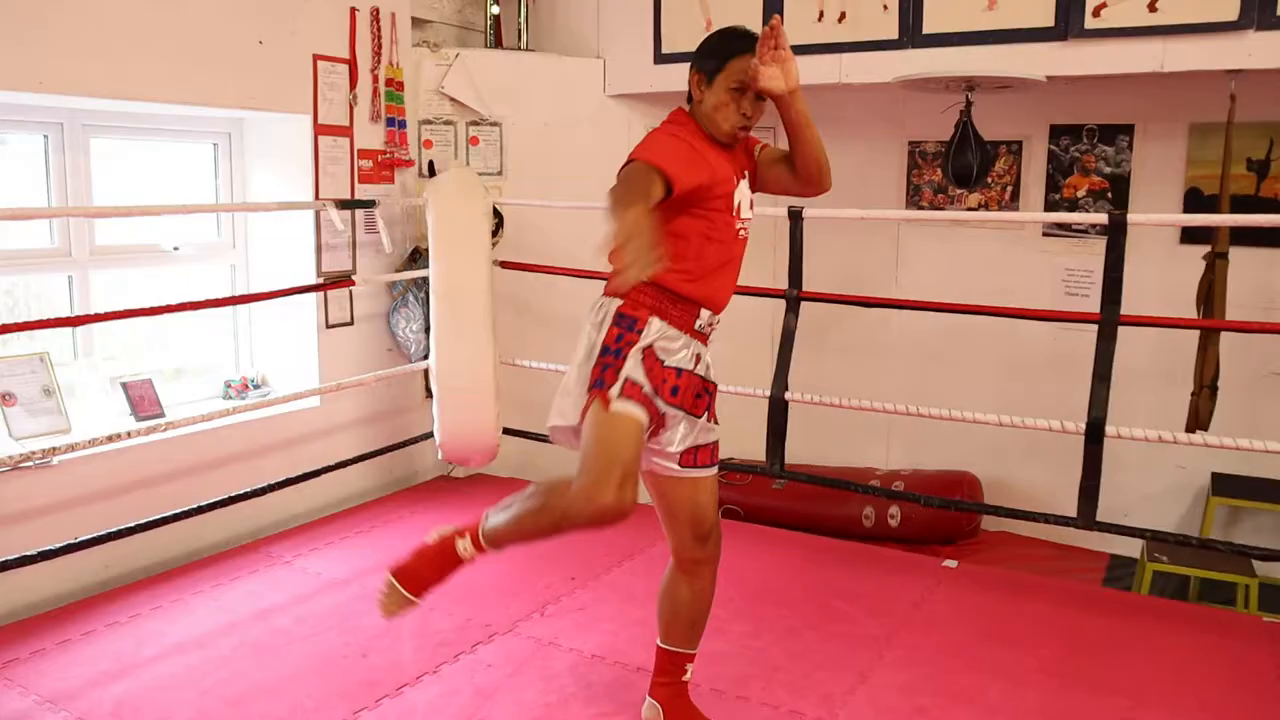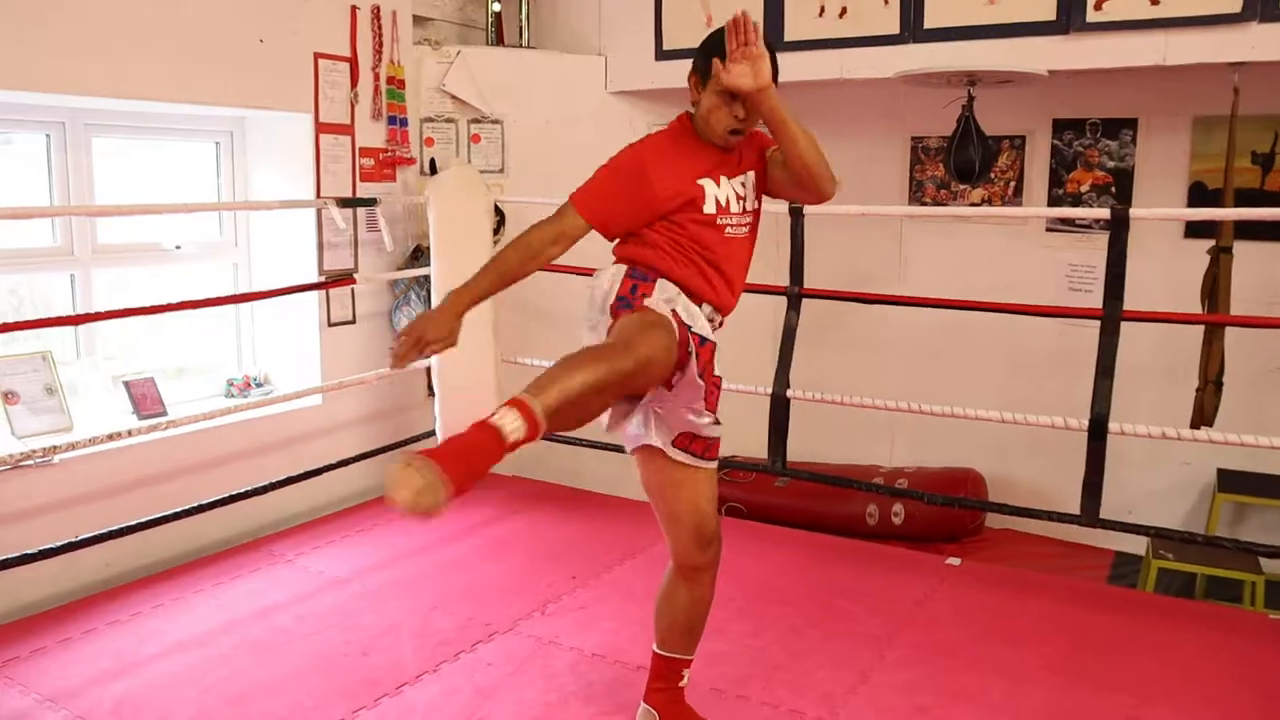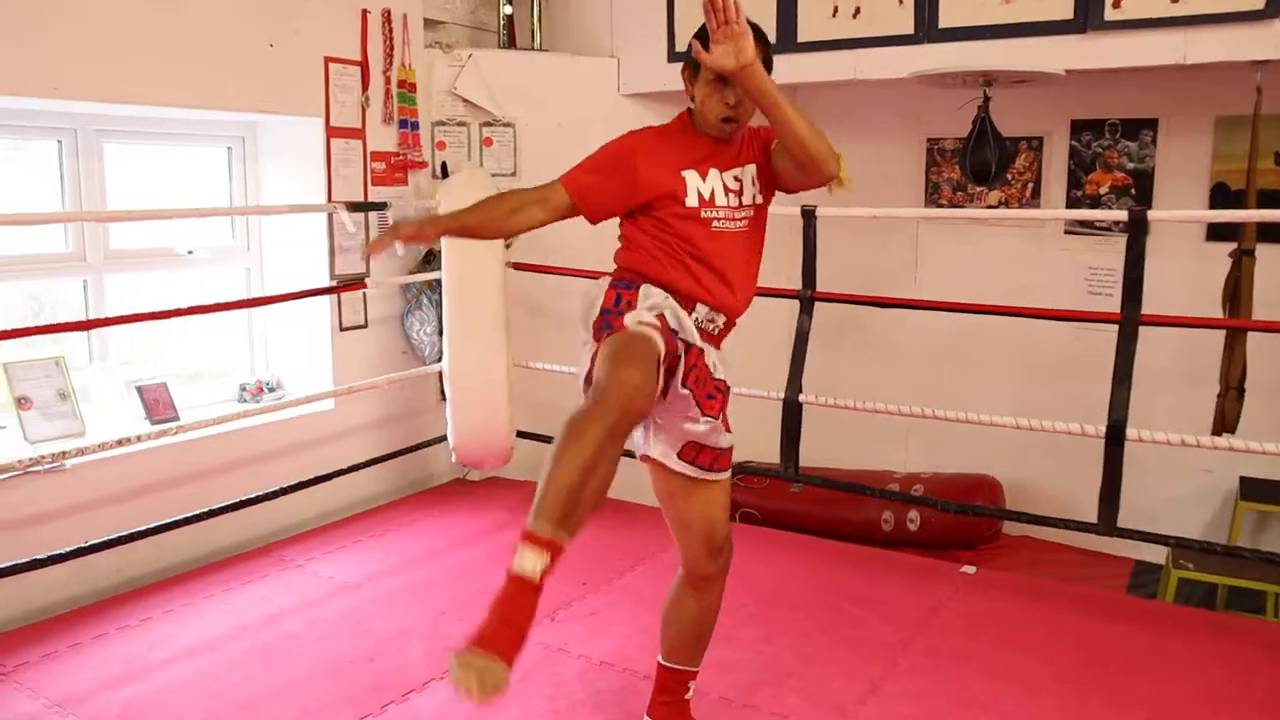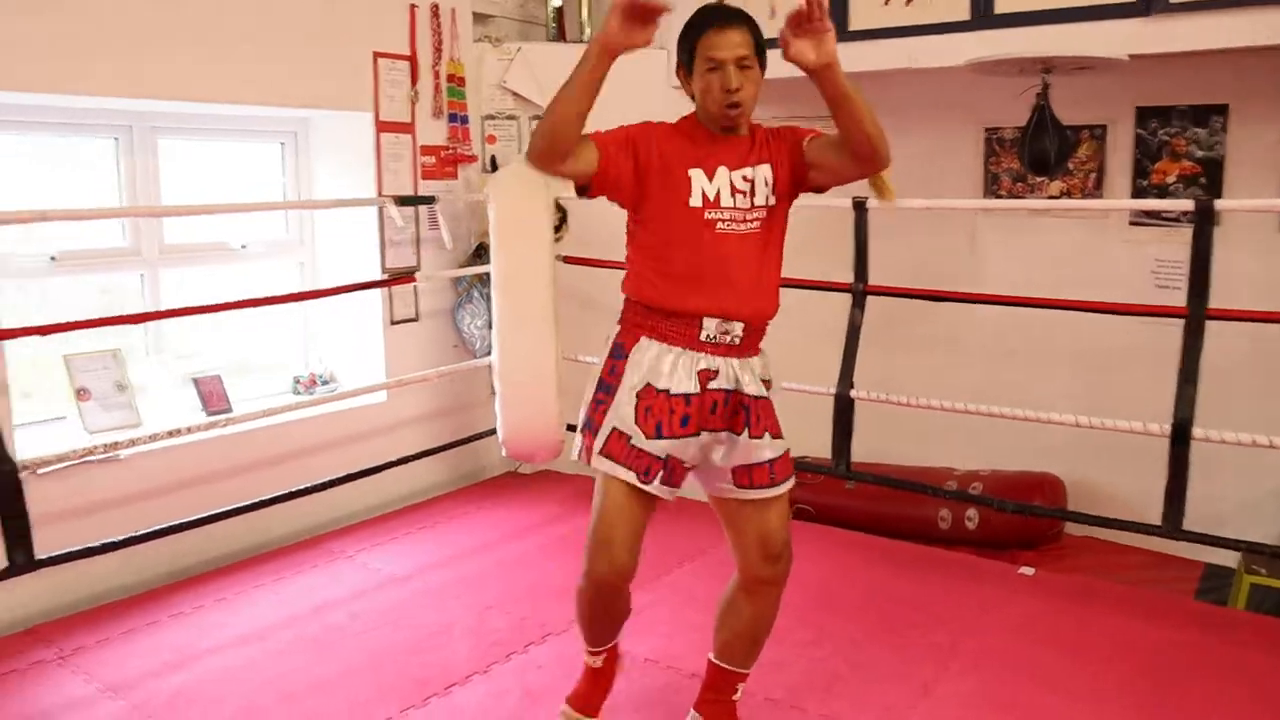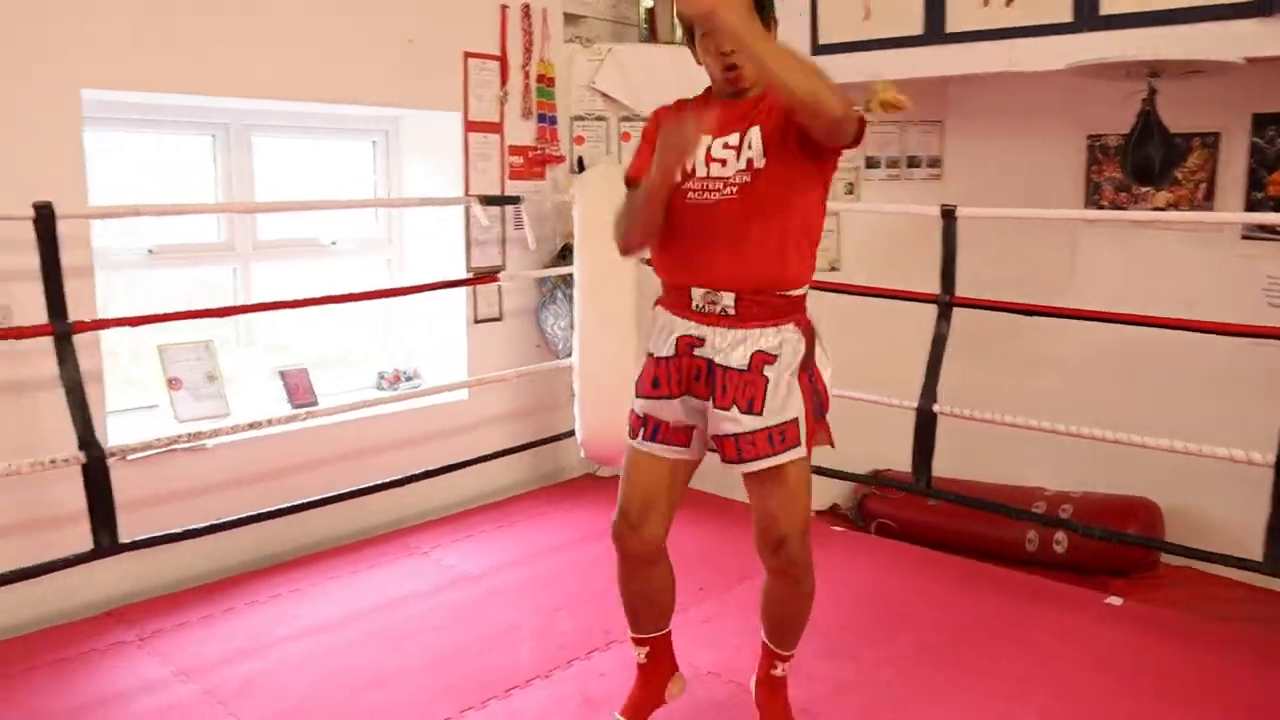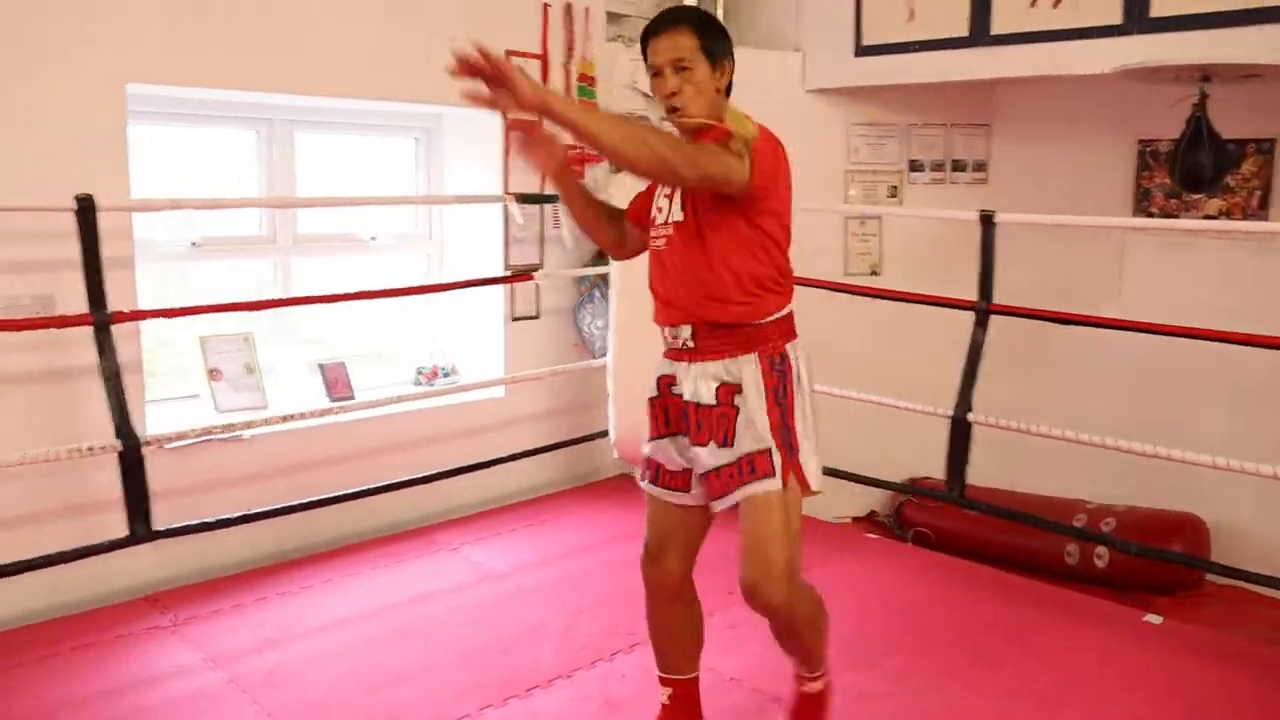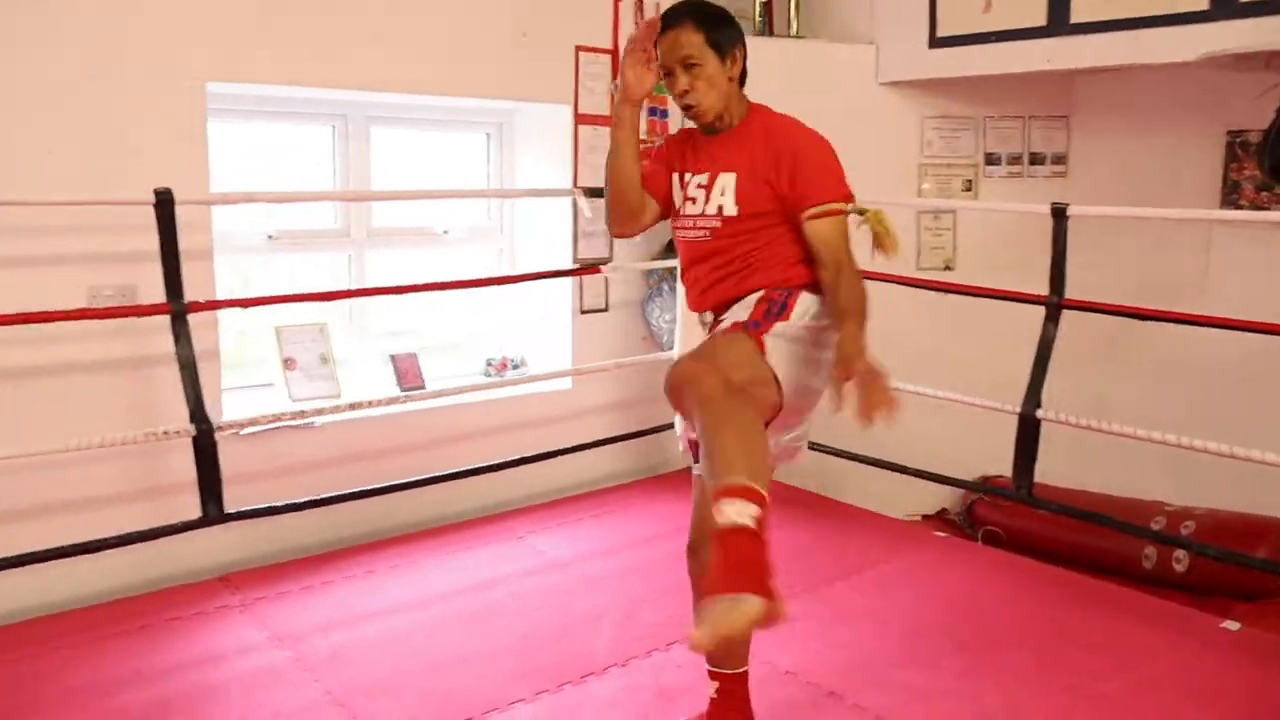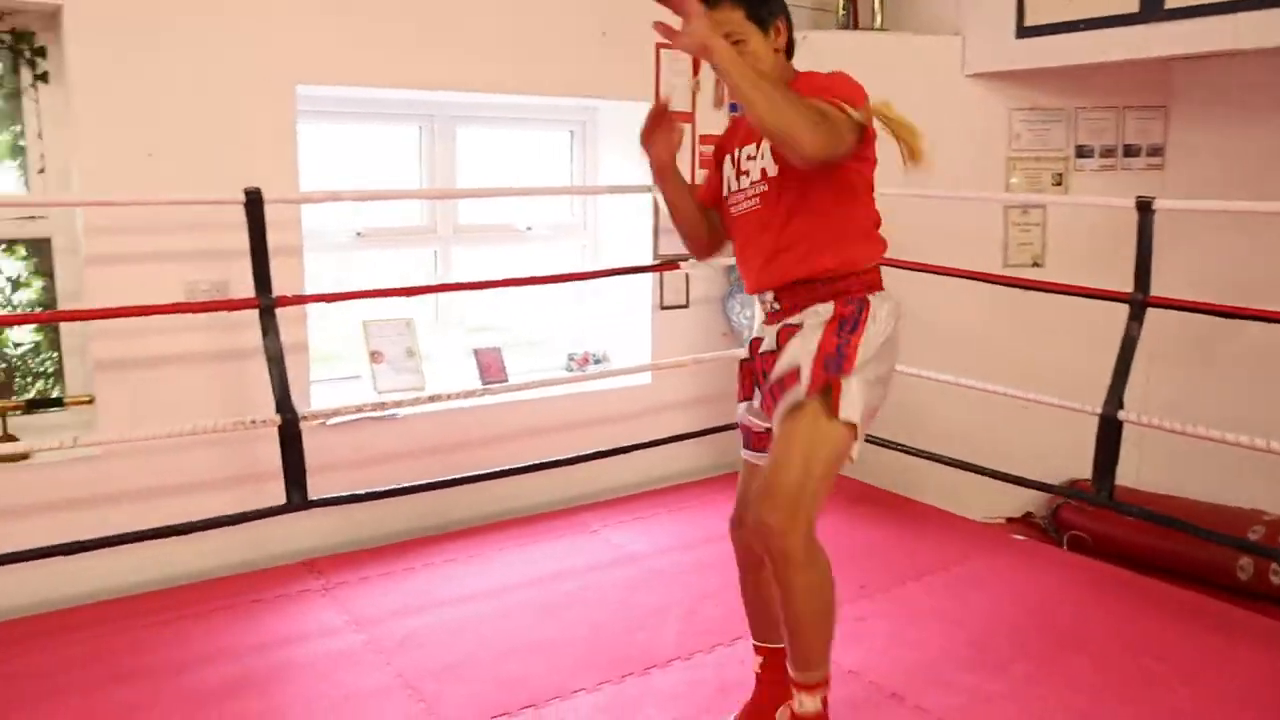
dt=0.2s
person 1, frame 1
left shoulder: (736, 151)
right shoulder: (675, 145)
left elbow: (815, 178)
right elbow: (636, 185)
left wrist: (789, 93)
right wrist: (637, 227)
left hip: (682, 358)
right hip: (642, 333)
left knee: (700, 542)
right knee: (600, 498)
right ankle: (454, 545)
person 1, frame 2
left shoulder: (758, 155)
right shoulder: (655, 158)
left elbow: (820, 188)
right elbow: (554, 231)
left wrist: (766, 96)
right wrist: (455, 303)
left hip: (692, 354)
left knee: (699, 547)
right knee: (650, 347)
right ankle: (461, 455)
person 1, frame 3
left shoulder: (765, 152)
right shoulder: (640, 152)
left elbow: (825, 168)
right elbow: (538, 205)
left wrist: (753, 74)
right wrist: (442, 224)
left hip: (698, 359)
right hip: (645, 316)
left knee: (709, 555)
right knee: (622, 394)
right ankle: (516, 595)
person 1, frame 4
left shoulder: (781, 154)
right shoulder: (645, 151)
left elbow: (871, 157)
right elbow: (546, 155)
left wrist: (825, 68)
left hip: (737, 381)
right hip: (652, 368)
left knee: (770, 564)
right knee: (608, 569)
person 1, frame 5
left shoulder: (804, 120)
right shoulder: (666, 124)
left elbow: (838, 115)
right elbow: (633, 241)
right wrist: (652, 191)
left hip: (765, 348)
right hip: (680, 341)
left knee: (783, 543)
right knee: (634, 532)
person 1, frame 6
left shoulder: (752, 147)
right shoulder: (676, 164)
left elbow: (666, 158)
right elbow: (620, 239)
left wrist: (543, 100)
right wrist: (548, 150)
left hip: (752, 374)
right hip: (689, 380)
left knee: (771, 584)
right knee: (665, 567)
person 1, frame 7
left shoulder: (792, 145)
right shoulder: (677, 154)
left elbow: (839, 265)
right elbow: (623, 219)
left wrist: (854, 352)
right wrist: (629, 105)
left hip: (790, 327)
right hip: (735, 350)
left knee: (695, 377)
right knee: (708, 551)
left ankle: (745, 579)
person 1, frame 8
left shoulder: (831, 94)
right shoulder: (733, 141)
left elbow: (809, 144)
right elbow: (702, 238)
right wrist: (664, 163)
left hip: (840, 324)
right hip: (784, 332)
left knee: (782, 510)
right knee: (751, 527)
